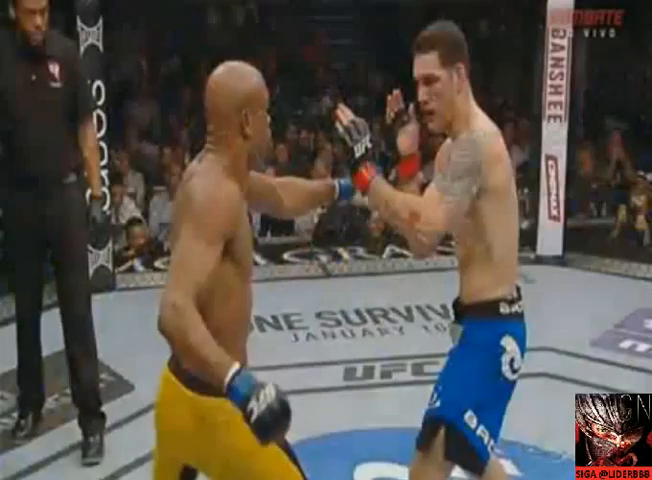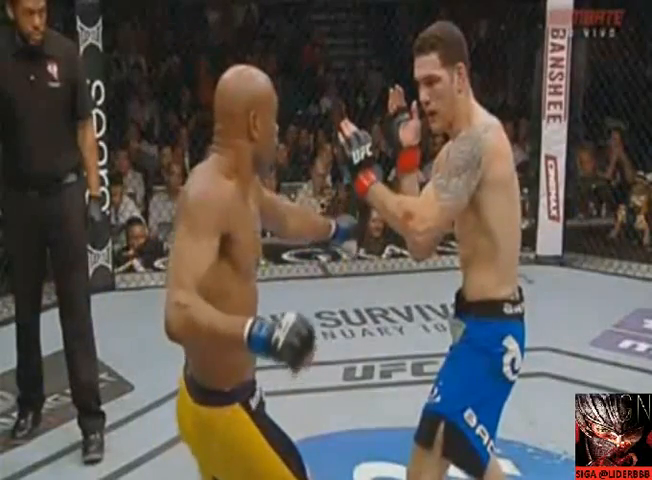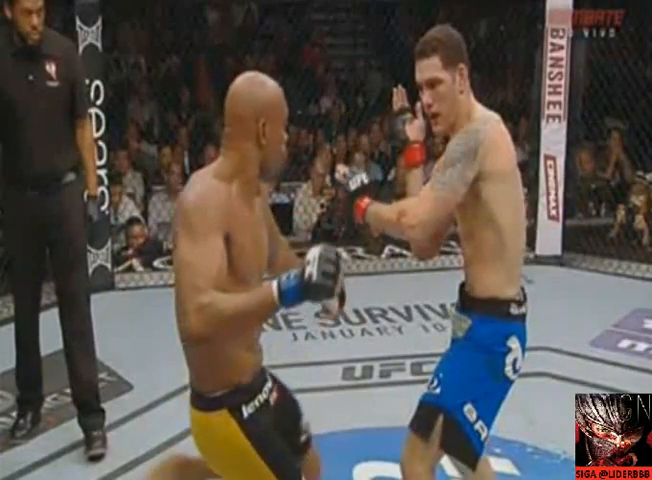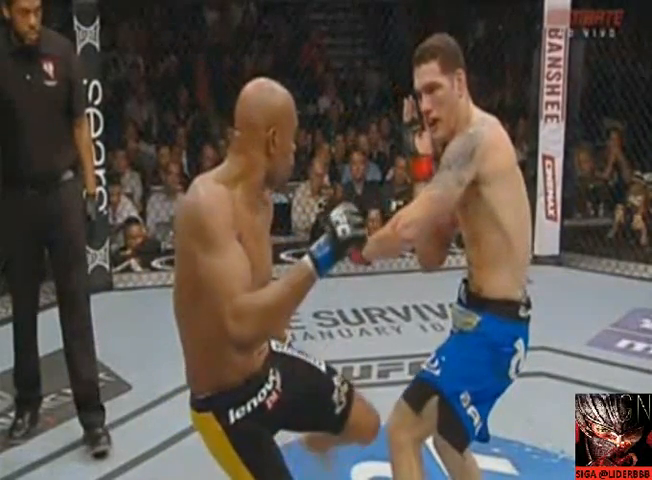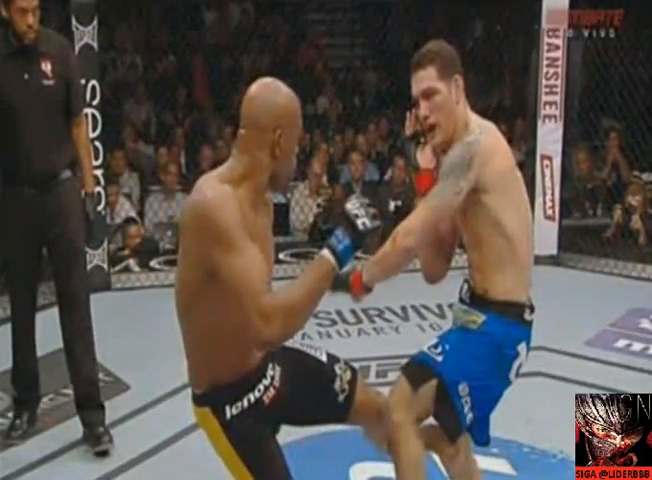
dt=1s
person 1, frame 1
left shoulder: (66, 53)
left elbow: (85, 128)
left wrist: (96, 192)
left hip: (65, 191)
left knee: (77, 308)
left ankle: (91, 417)
person 1, frame 2
left shoulder: (66, 53)
left elbow: (84, 127)
left wrist: (94, 192)
left hip: (65, 192)
left knee: (76, 307)
left ankle: (91, 415)
person 1, frame 3
left shoulder: (64, 52)
left elbow: (82, 125)
left wrist: (93, 190)
left hip: (64, 191)
left knee: (76, 304)
left ankle: (91, 413)
person 1, frame 4
left shoulder: (62, 51)
left elbow: (79, 123)
left wrist: (90, 187)
left hip: (62, 190)
left knee: (75, 301)
left ankle: (91, 412)
person 1, frame 5
left shoulder: (59, 50)
left elbow: (77, 122)
left wrist: (89, 186)
left hip: (61, 189)
left knee: (75, 301)
left ankle: (91, 410)
person 2, frame 1
left shoulder: (476, 142)
right shoulder: (453, 147)
left elbow: (425, 228)
right elbow: (423, 243)
left wrist: (364, 168)
right wrist: (407, 159)
left hip: (490, 328)
right hip: (486, 323)
person 2, frame 2
left shoulder: (478, 138)
right shoulder: (455, 148)
left elbow: (421, 226)
right elbow: (421, 246)
left wrist: (364, 174)
right wrist: (407, 155)
left hip: (489, 327)
right hip: (484, 321)
person 2, frame 3
left shoulder: (478, 134)
right shoulder: (463, 145)
left elbow: (414, 222)
right elbow: (425, 245)
left wrist: (363, 203)
right wrist: (414, 152)
left hip: (490, 326)
right hip: (486, 318)
person 2, frame 4
left shoulder: (476, 138)
right shoulder: (464, 150)
left elbow: (408, 228)
right elbow: (431, 256)
left wrist: (363, 249)
left hip: (493, 325)
right hip: (486, 317)
left knee: (403, 431)
right knee: (448, 439)
person 2, frame 5
left shoulder: (474, 144)
right shoulder: (459, 157)
left elbow: (409, 238)
right elbow: (434, 269)
left wrist: (359, 279)
left hip: (495, 324)
right hip: (487, 317)
left knee: (399, 410)
right knee: (452, 444)
person 3, frame 1
left shoulder: (219, 173)
right shoulder: (213, 191)
left elbow: (282, 197)
right elbow: (175, 312)
left wrist: (341, 188)
right wrist: (238, 383)
right hip: (212, 403)
person 3, frame 2
left shoulder: (243, 183)
right shoulder: (207, 193)
left elbow: (284, 218)
right elbow: (179, 313)
left wrist: (334, 228)
right wrist: (258, 335)
left hip: (223, 395)
right hip: (220, 406)
person 3, frame 3
left shoulder: (255, 191)
right shoulder: (204, 199)
right elbow: (199, 317)
left wrist: (316, 279)
right wrist: (287, 290)
left hip: (257, 382)
right hip: (224, 404)
person 3, frame 4
left shoulder: (260, 197)
right shoulder: (208, 204)
right elbow: (242, 323)
right wrist: (320, 256)
left hip: (268, 365)
right hip: (227, 400)
left knee: (364, 424)
left ankle: (317, 440)
person 3, frame 5
left shoulder: (258, 197)
right shoulder: (214, 205)
right elbow: (268, 325)
right wrist: (337, 250)
left hip: (269, 362)
right hip: (229, 395)
left knee: (373, 408)
